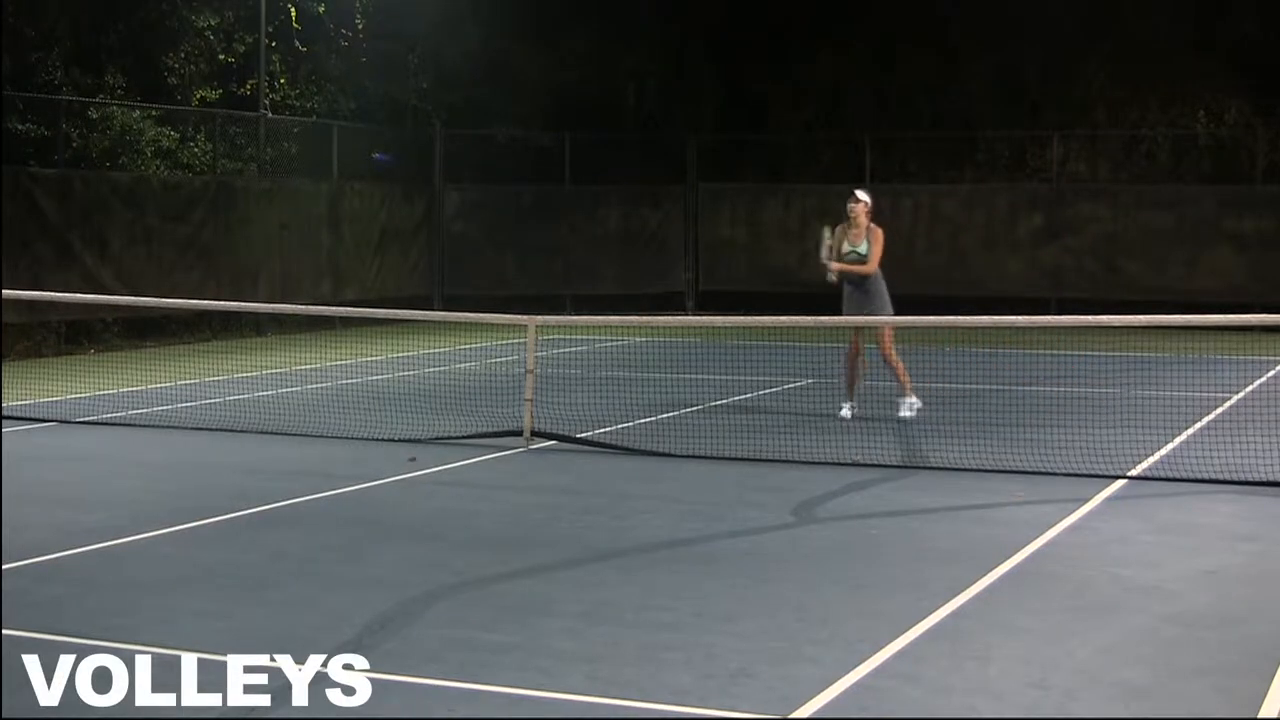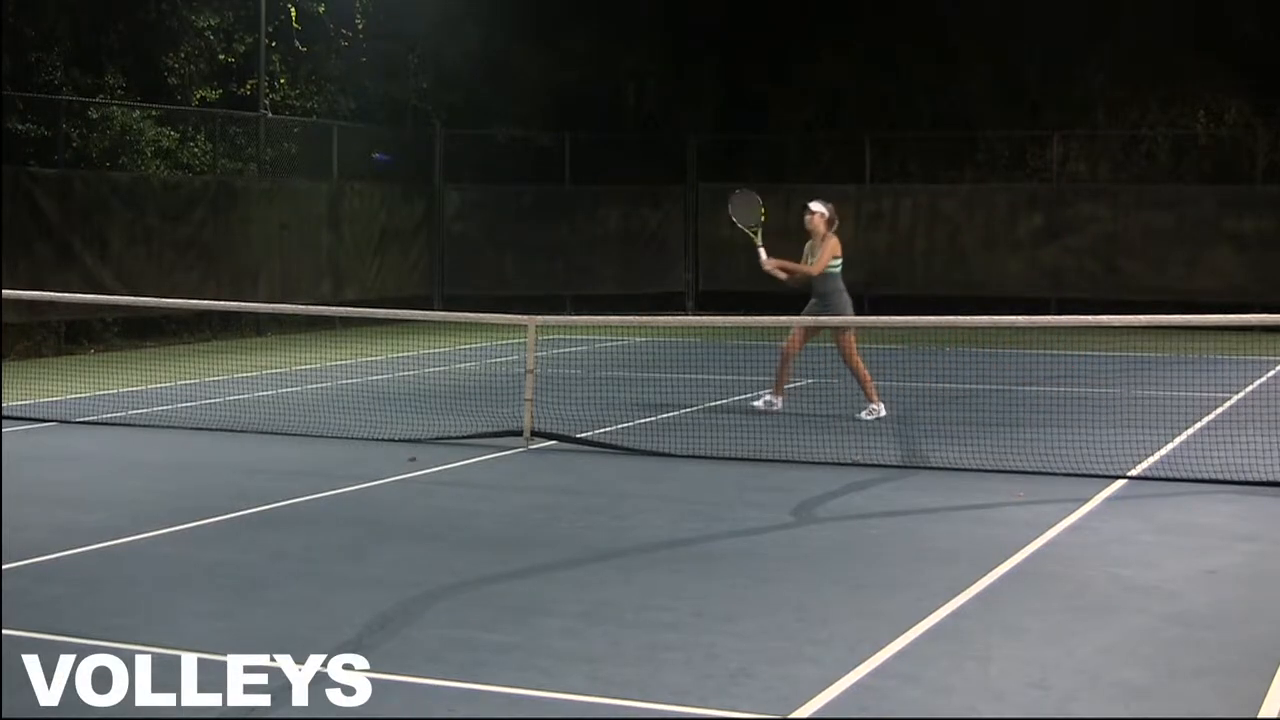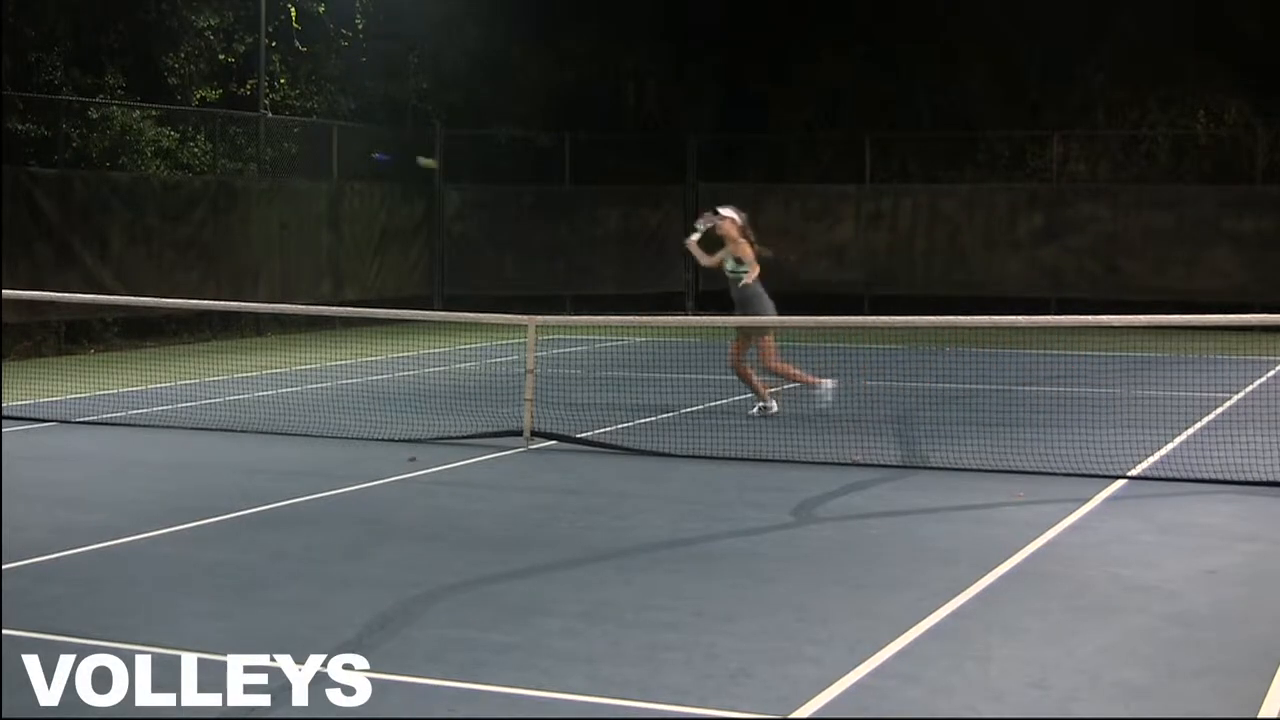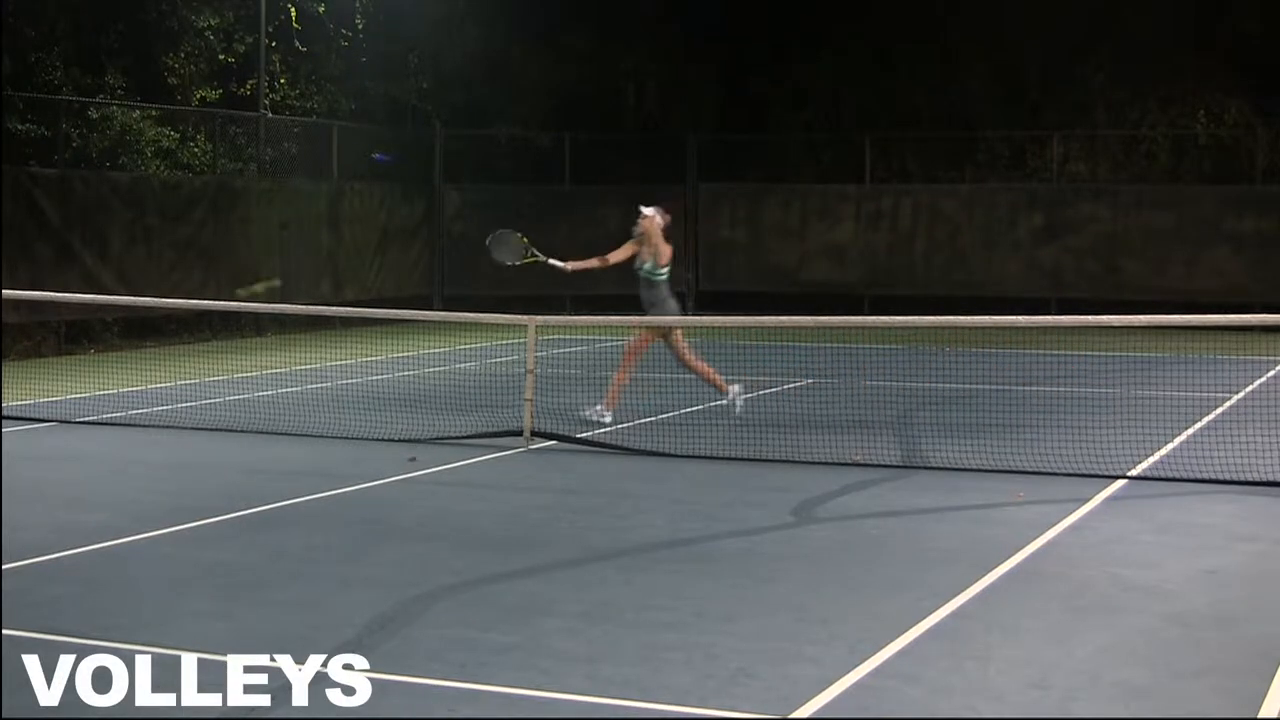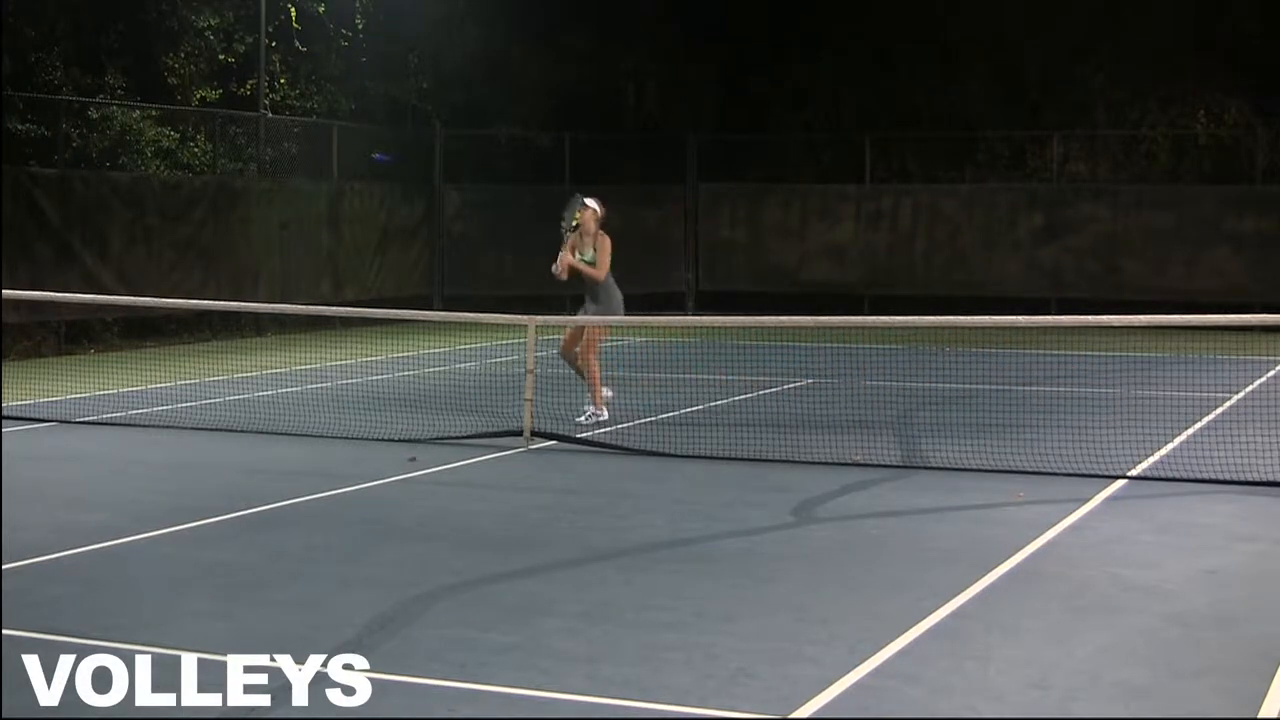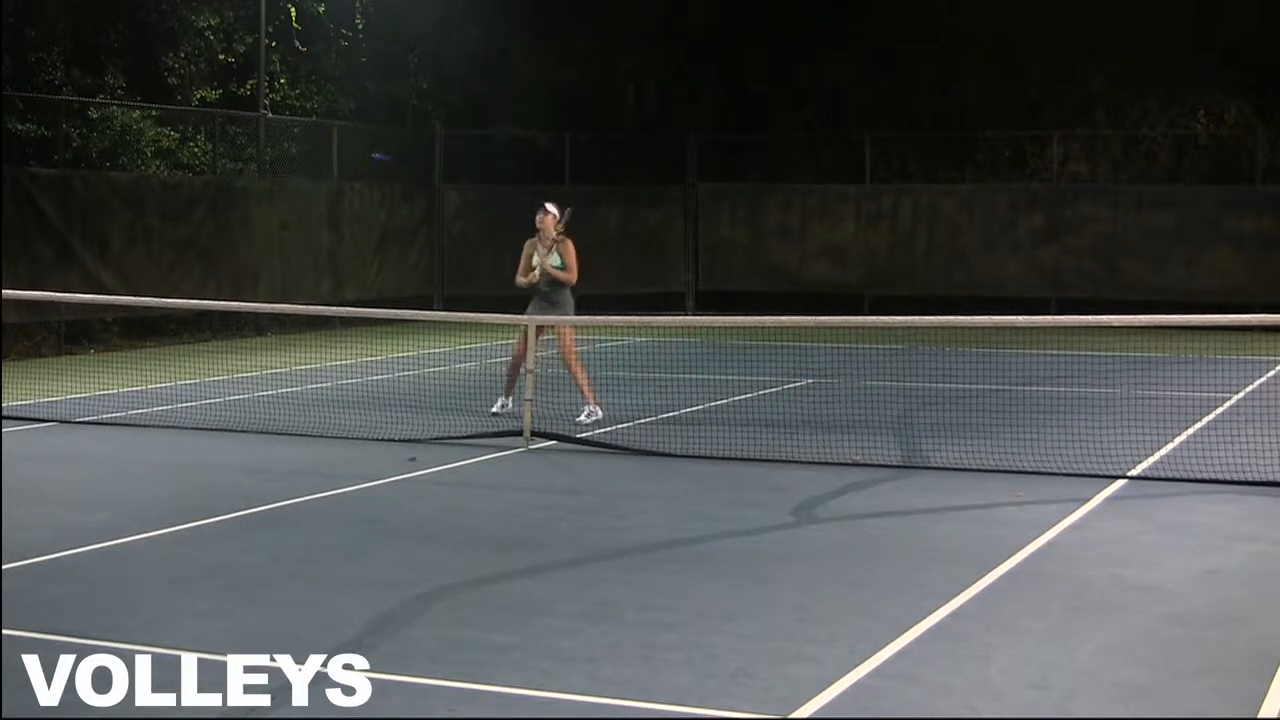
dt=0.3s
person 1, frame 1
left shoulder: (876, 232)
right shoulder: (841, 231)
left elbow: (871, 269)
right elbow: (836, 265)
left wrist: (842, 267)
right wrist: (832, 272)
left hip: (874, 294)
right hip: (852, 293)
left knee: (886, 351)
right knee: (853, 351)
left ankle: (910, 396)
right ankle: (850, 401)
person 1, frame 2
left shoulder: (831, 241)
right shoulder: (810, 245)
left elbow: (814, 270)
right elbow: (801, 277)
left wrist: (781, 263)
right wrist: (776, 270)
left hip: (836, 304)
right hip: (817, 303)
left knee: (850, 359)
right knee: (787, 349)
left ankle: (875, 404)
right ankle: (775, 398)
person 1, frame 3
left shoulder: (741, 246)
right shoulder: (729, 247)
left elbow: (754, 268)
right elbow: (707, 262)
left wrist: (749, 276)
right wrist: (693, 244)
left hip: (757, 308)
right hip: (743, 310)
left knee: (770, 365)
right knee: (736, 363)
left ankle: (820, 384)
right ankle: (767, 401)
person 1, frame 4
left shoulder: (664, 247)
right shoulder: (637, 244)
left elbow: (662, 262)
right elbow: (608, 259)
left wrist: (655, 235)
right wrist: (574, 265)
left hip: (661, 311)
right hip: (658, 311)
left knee: (629, 354)
right knee: (688, 361)
left ankle: (607, 409)
right ankle: (729, 390)
person 1, frame 5
left shoulder: (603, 240)
right shoulder: (574, 239)
left elbow: (600, 275)
right elbow: (562, 275)
left wrist: (574, 262)
right wrist: (558, 269)
left hip: (607, 301)
right hip: (591, 300)
left knee: (586, 353)
right knee: (566, 350)
left ankle: (599, 409)
right ankle: (600, 390)
person 1, frame 6
left shoulder: (565, 244)
right shoulder: (530, 245)
left elbow: (572, 279)
right elbow: (519, 279)
left wrist: (548, 269)
right wrist: (529, 280)
left hip: (561, 305)
right hip: (539, 304)
left knee: (569, 357)
right knee: (517, 356)
left ankle: (592, 407)
right ankle: (506, 399)
